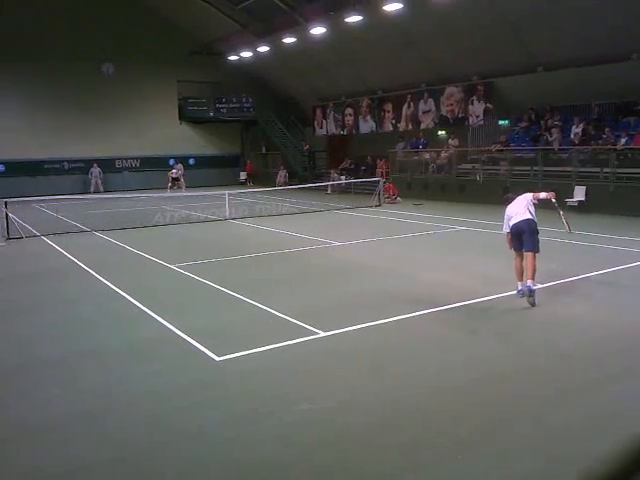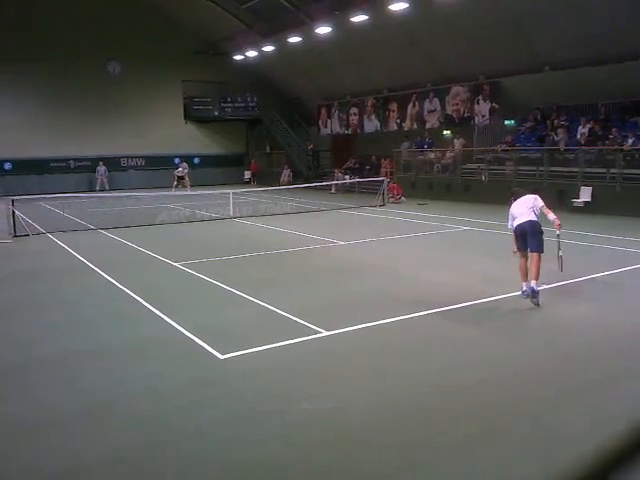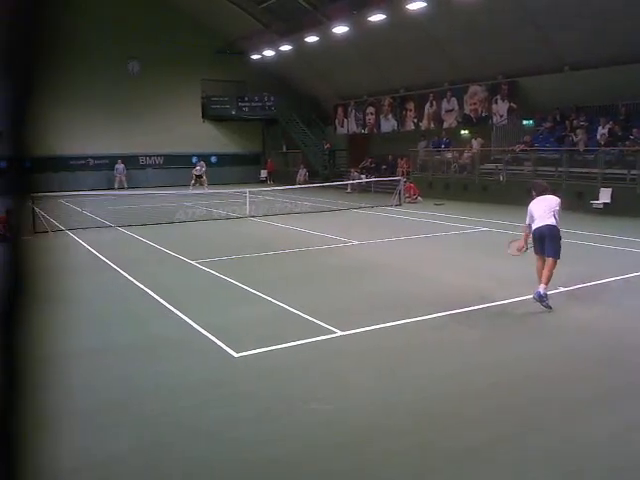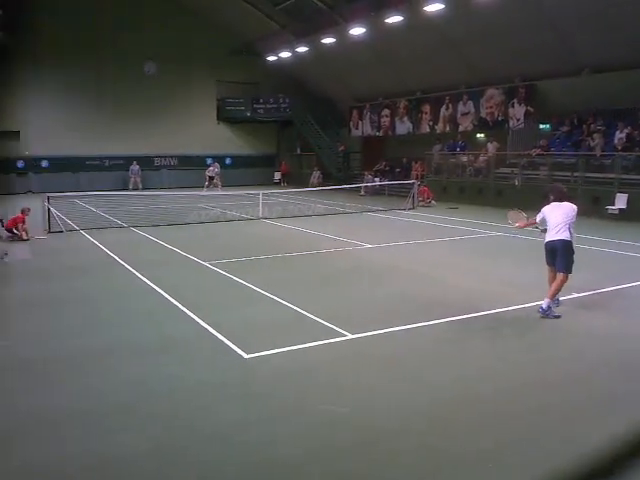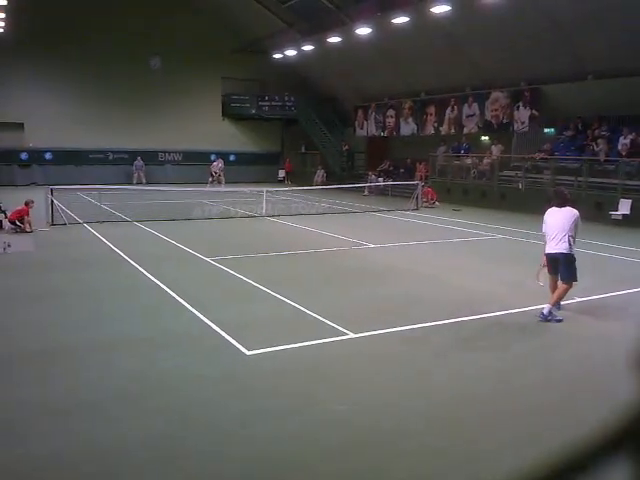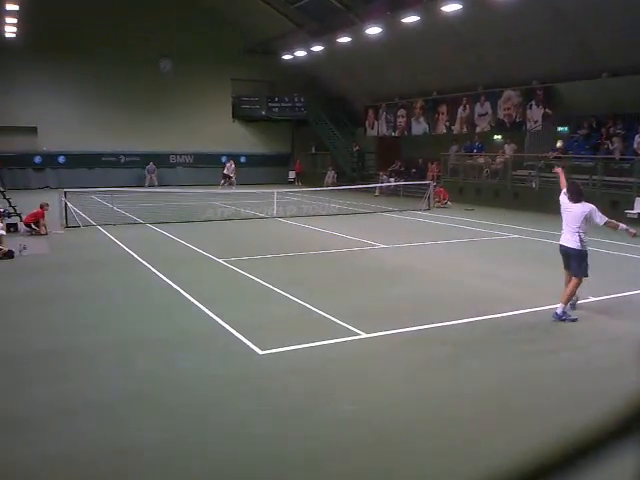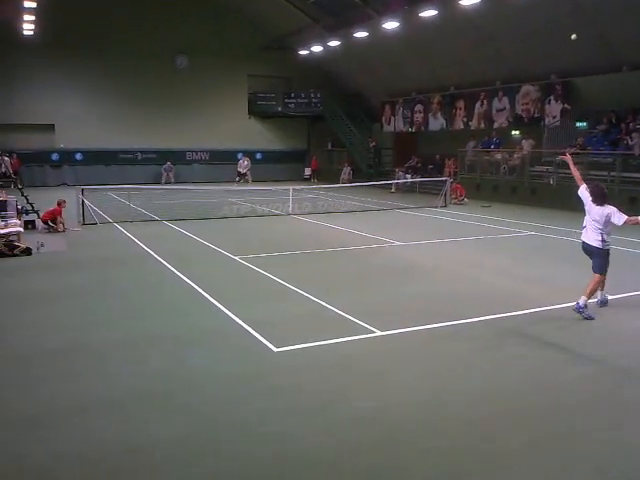
dt=0.4s
person 1, frame 1
left shoulder: (508, 210)
right shoulder: (525, 196)
left elbow: (508, 233)
right elbow: (536, 195)
left wrist: (511, 247)
right wrist: (547, 195)
left hip: (514, 226)
right hip: (528, 223)
left knee: (518, 256)
right knee: (530, 256)
left ankle: (520, 288)
right ankle: (530, 286)
person 1, frame 2
left shoulder: (513, 207)
right shoulder: (533, 197)
right elbow: (545, 209)
left wrist: (517, 247)
right wrist: (555, 220)
left hip: (519, 227)
right hip: (532, 224)
left knee: (523, 257)
right knee: (535, 257)
left ankle: (525, 288)
right ankle: (533, 287)
person 1, frame 3
left shoulder: (532, 204)
right shoulder: (556, 199)
left elbow: (528, 226)
left wrist: (524, 241)
left hip: (537, 230)
right hip: (551, 228)
left knee: (540, 259)
right knee: (551, 262)
left ankle: (542, 289)
right ankle: (541, 292)
person 1, frame 4
left shoulder: (547, 209)
right shoulder: (573, 207)
left elbow: (535, 221)
left wrist: (522, 225)
left hip: (549, 242)
right hip: (564, 242)
left knee: (552, 270)
right knee: (562, 276)
left ankle: (553, 297)
right ankle: (545, 306)
person 1, frame 5
left shoulder: (548, 212)
right shoulder: (574, 213)
right elbow: (572, 235)
left wrist: (545, 257)
left hip: (550, 252)
right hip: (565, 252)
left knee: (553, 277)
right knee: (566, 284)
left ankle: (555, 302)
right ankle: (546, 311)
person 1, frame 6
left shoulder: (564, 202)
right shoulder: (588, 208)
left elbow: (564, 187)
right elbow: (608, 223)
left wrist: (560, 173)
right wrist: (628, 230)
left hip: (563, 245)
right hip: (577, 248)
left knee: (569, 275)
right knee: (576, 280)
left ankle: (571, 300)
right ankle: (560, 311)
person 1, frame 7
left shoulder: (588, 201)
right shoulder: (610, 210)
left elbow: (579, 180)
left wrist: (570, 163)
left hip: (586, 243)
right hip: (600, 246)
left knee: (602, 271)
right knee: (598, 277)
left ankle: (601, 297)
right ankle: (581, 304)
